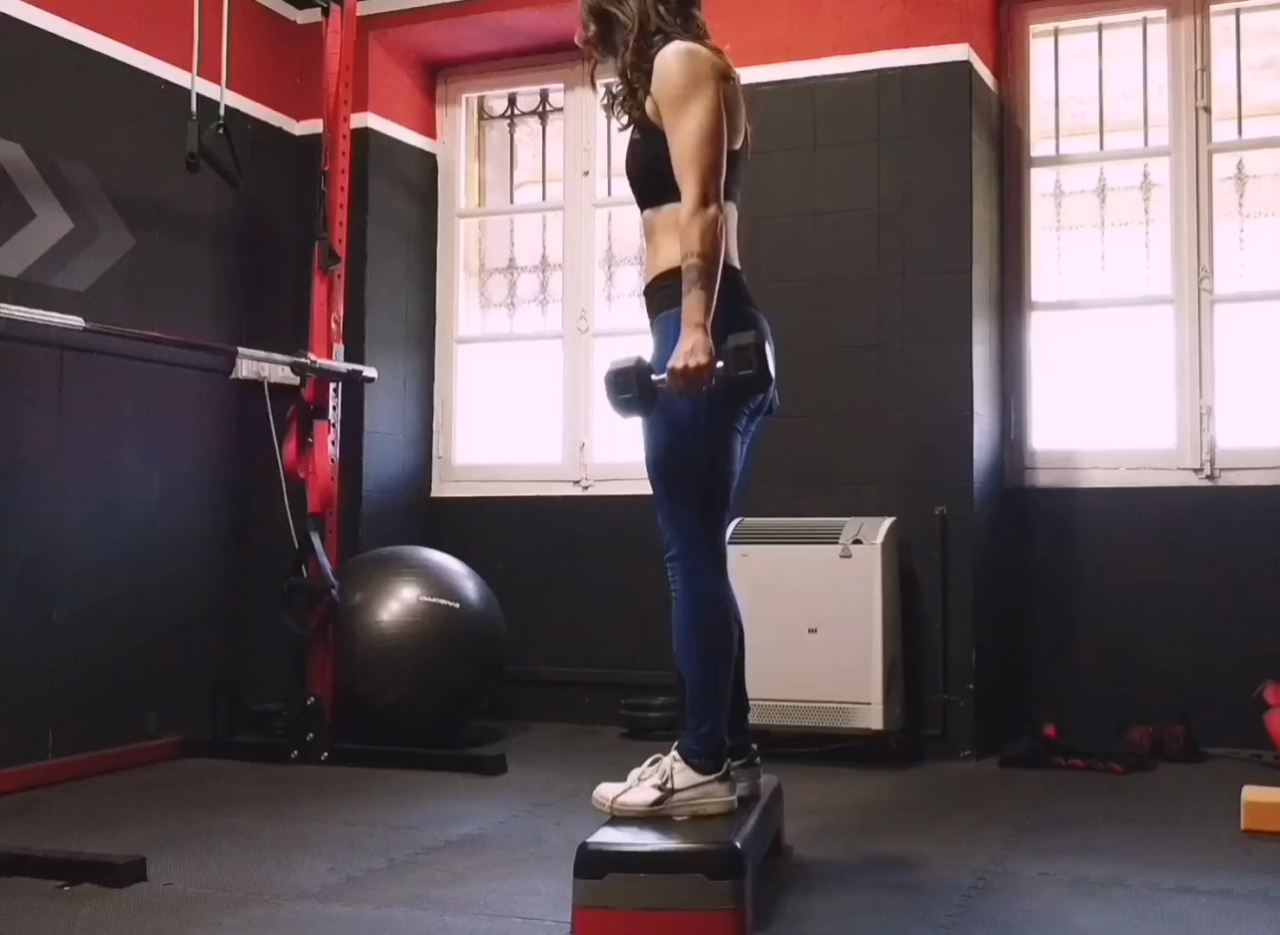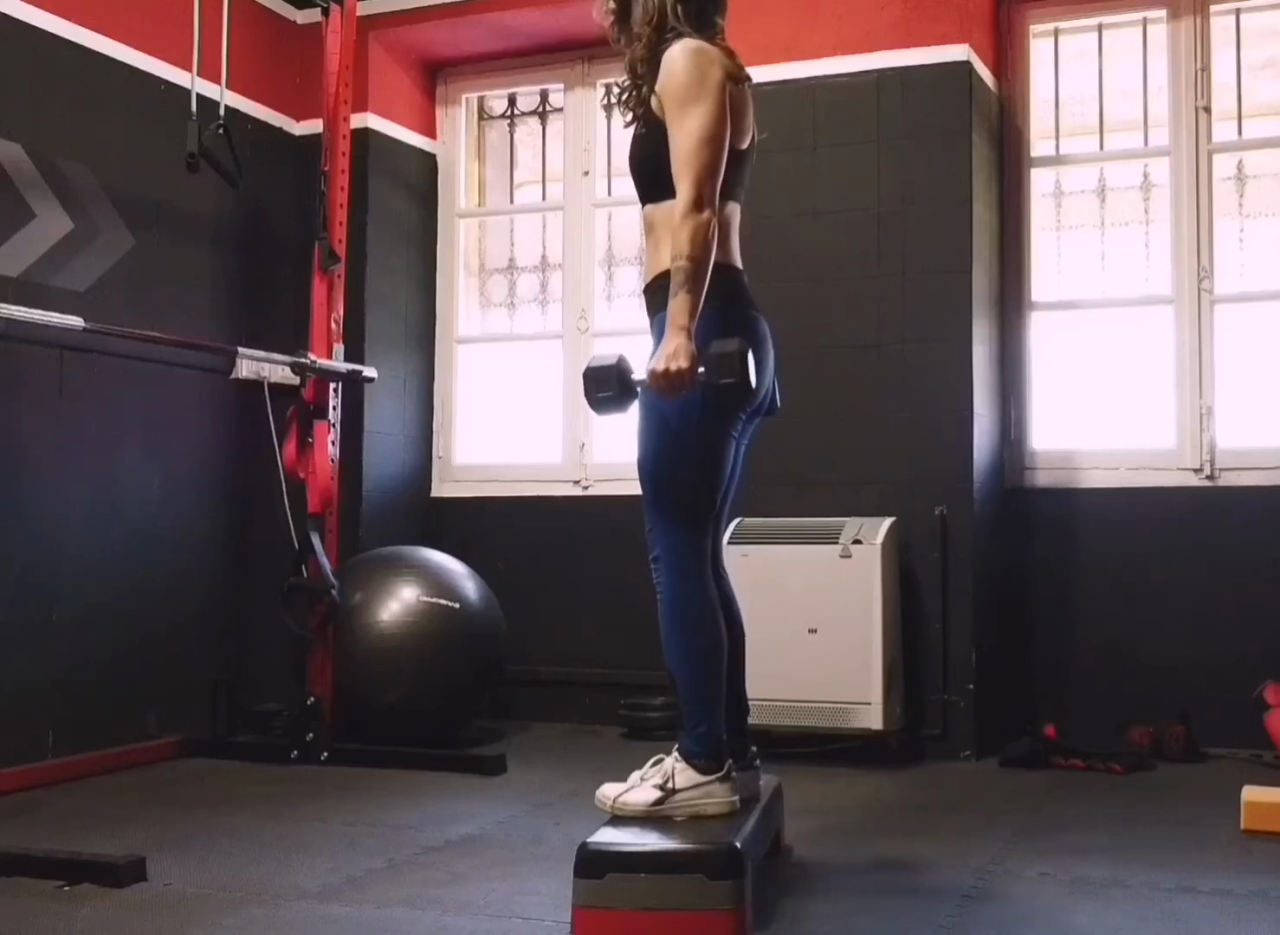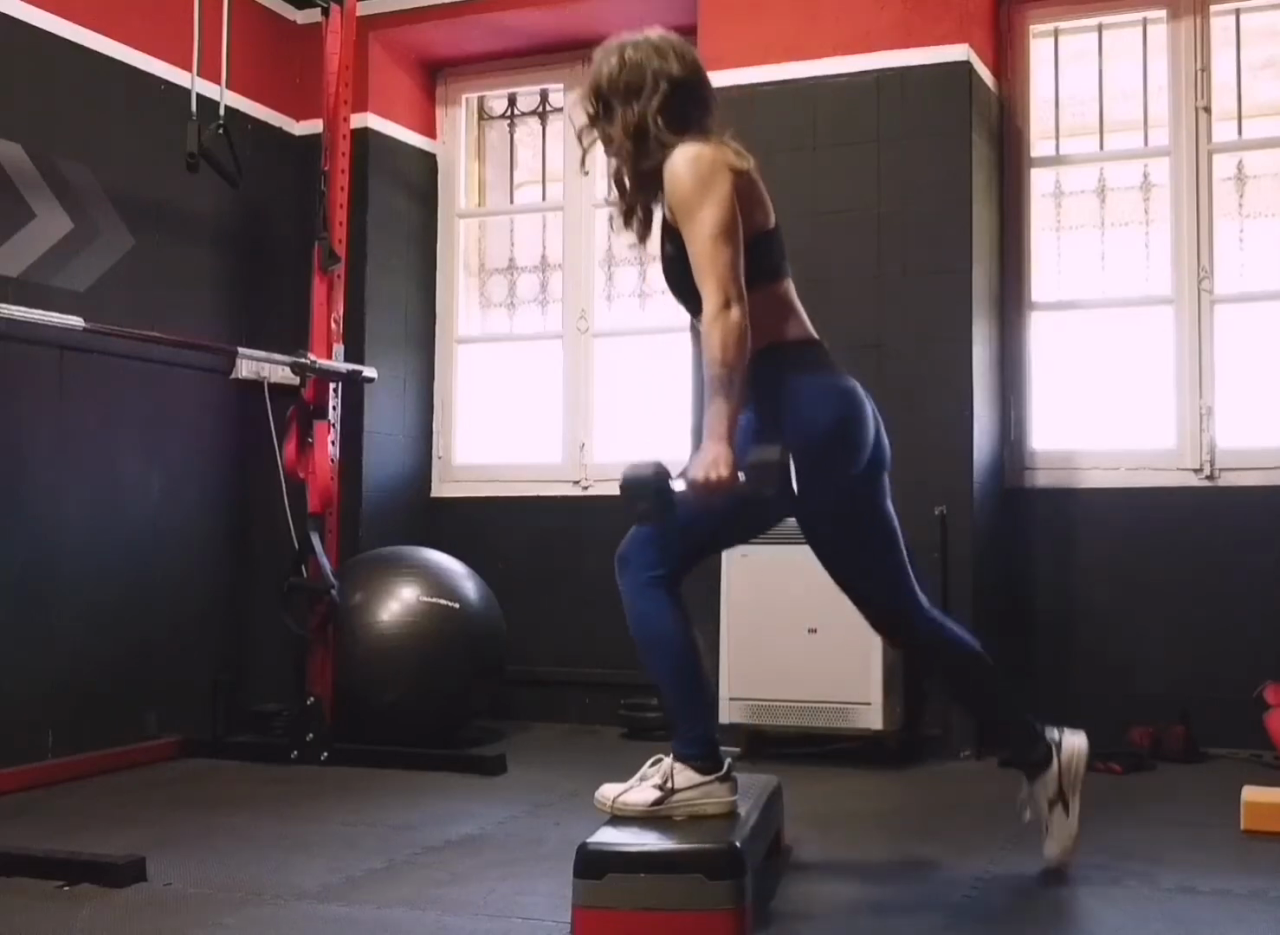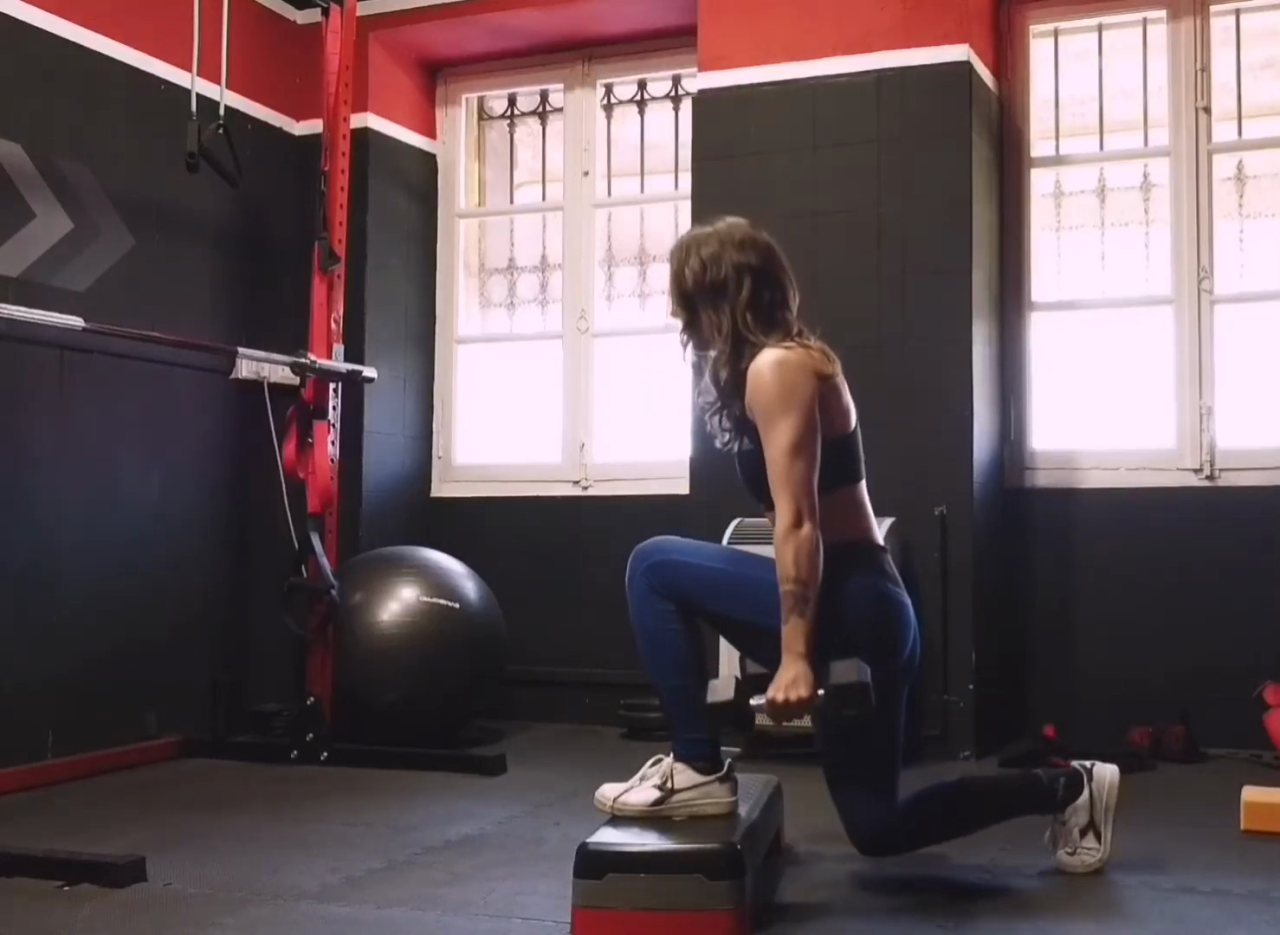
dt=0.7s
person 1, frame 1
right shoulder: (679, 71)
left elbow: (702, 206)
left wrist: (694, 330)
left hip: (702, 332)
right hip: (717, 333)
left knee: (690, 552)
right knee: (699, 552)
left ankle: (704, 765)
right ankle: (729, 751)
person 1, frame 2
right shoulder: (689, 67)
left elbow: (696, 208)
left wrist: (680, 330)
left hip: (703, 335)
right hip: (721, 334)
left knee: (676, 552)
right knee: (695, 554)
left ankle: (704, 765)
right ankle: (729, 752)
person 1, frame 3
left shoulder: (690, 162)
right shoulder: (702, 165)
left elbow: (726, 314)
left wrist: (717, 438)
right wrist: (730, 426)
left hip: (801, 409)
right hip: (825, 409)
left knee: (648, 566)
right knee: (902, 613)
left ankle: (694, 773)
right ankle: (1045, 754)
person 1, frame 4
left shoulder: (776, 367)
right shoulder: (792, 358)
left elbow: (798, 524)
left wrist: (795, 655)
left hip: (847, 603)
right hip: (859, 600)
left knee: (655, 569)
right knee: (880, 826)
left ankle: (697, 771)
right ankle: (1068, 788)
